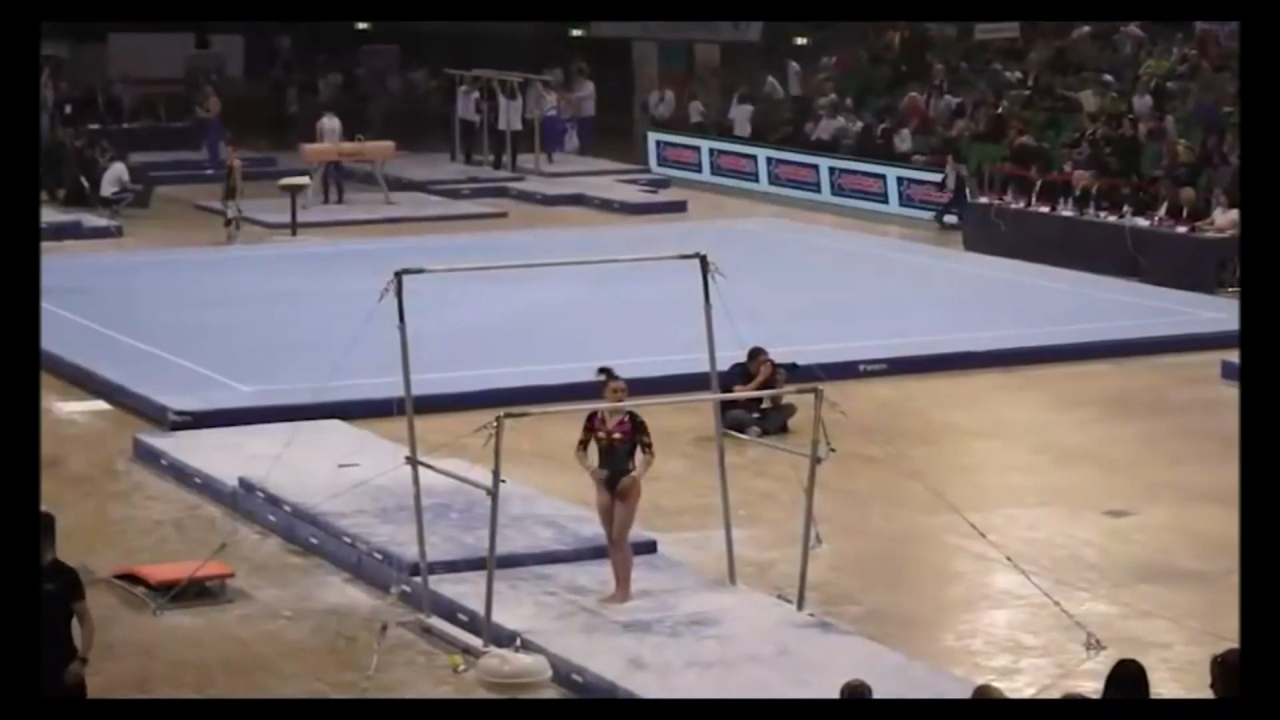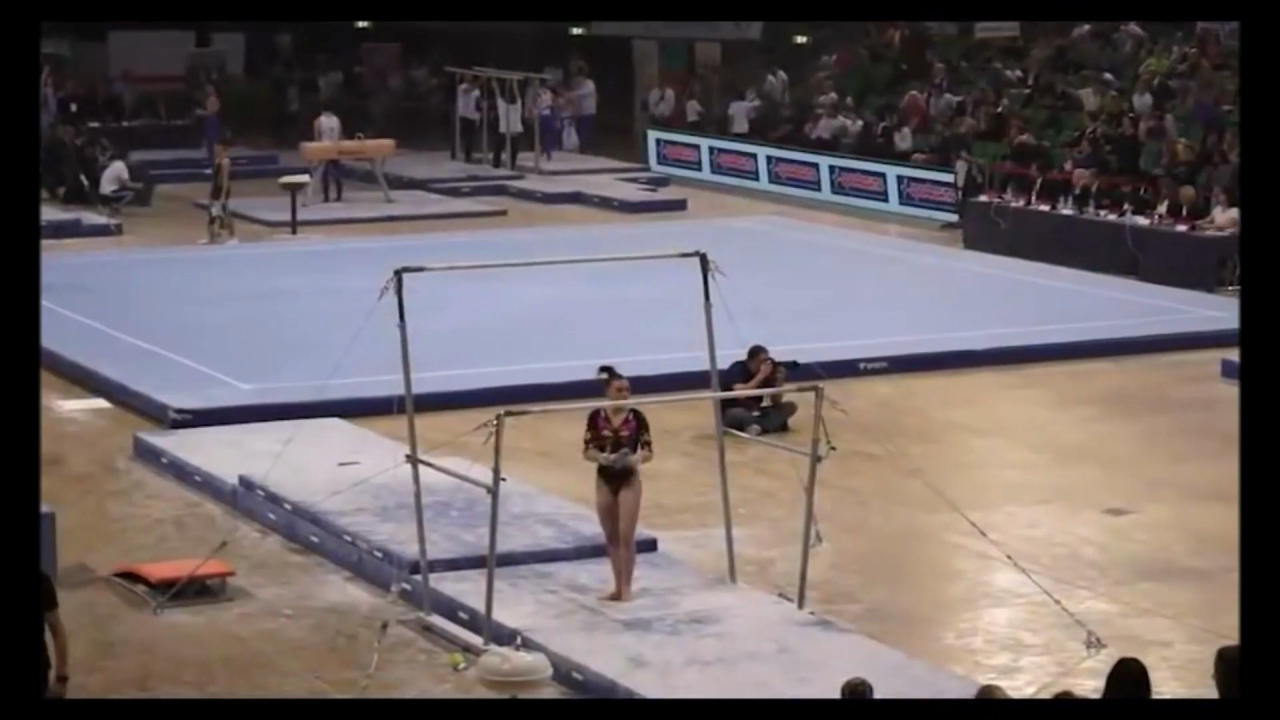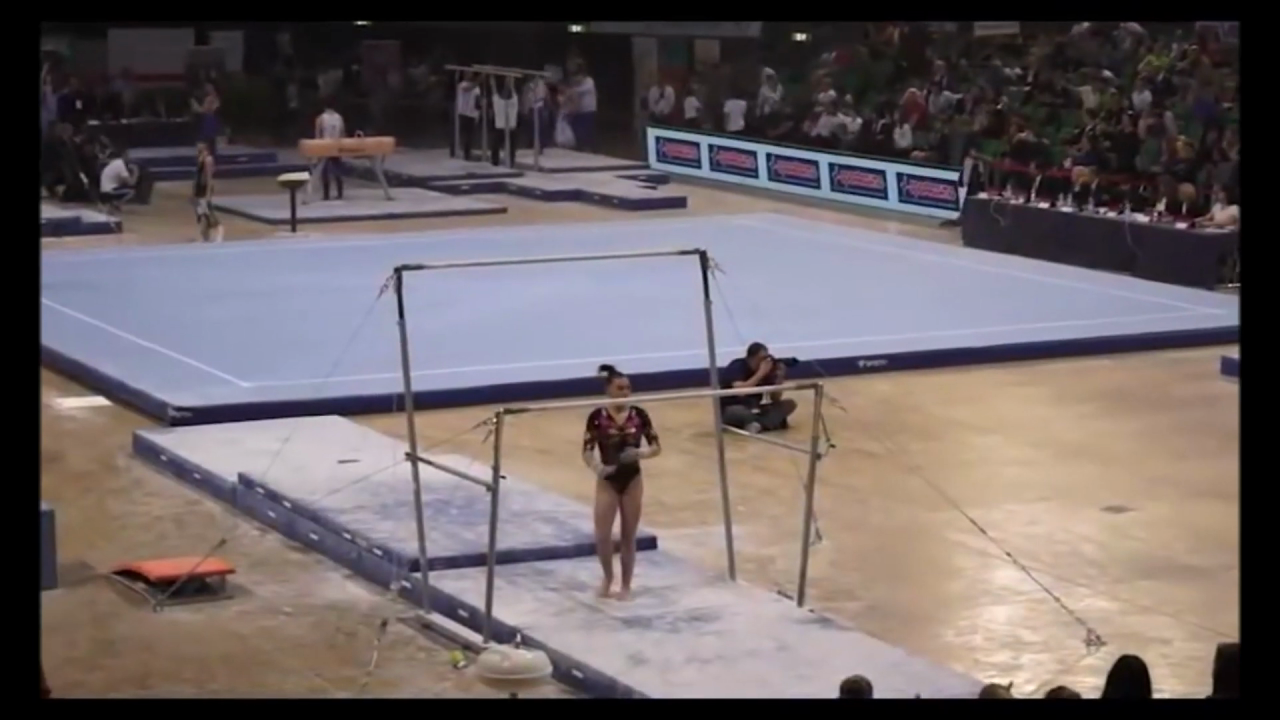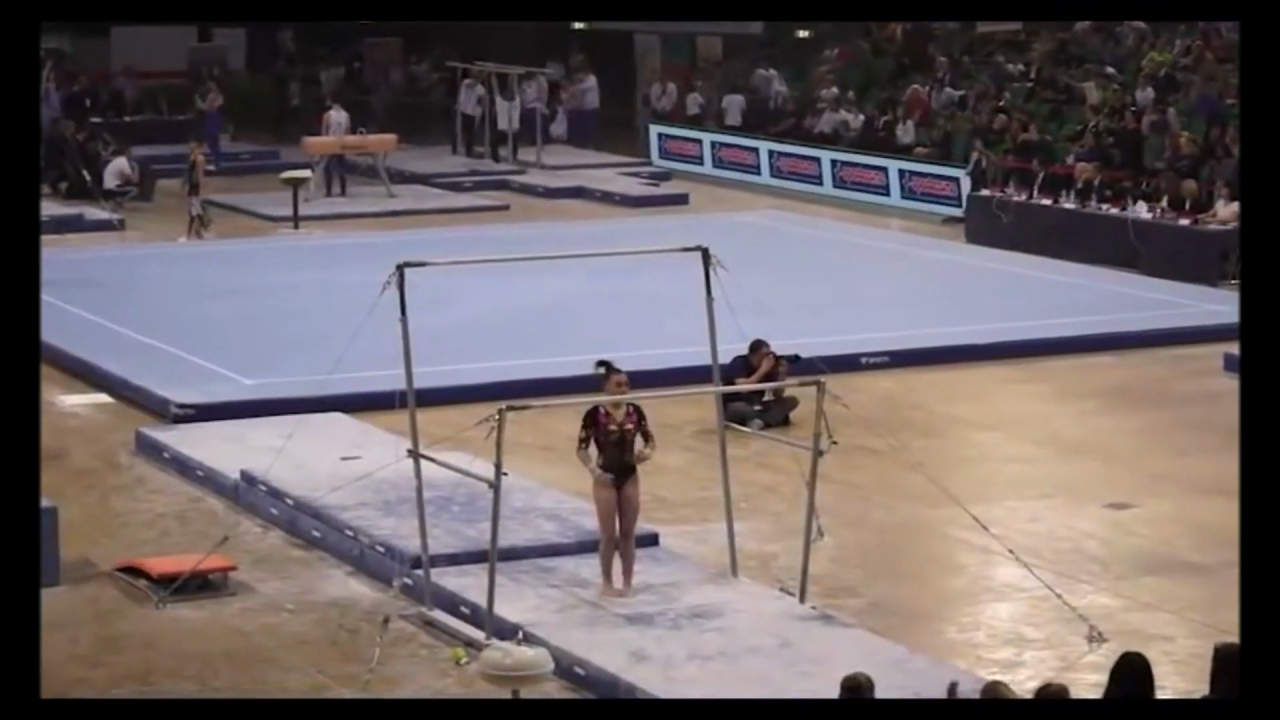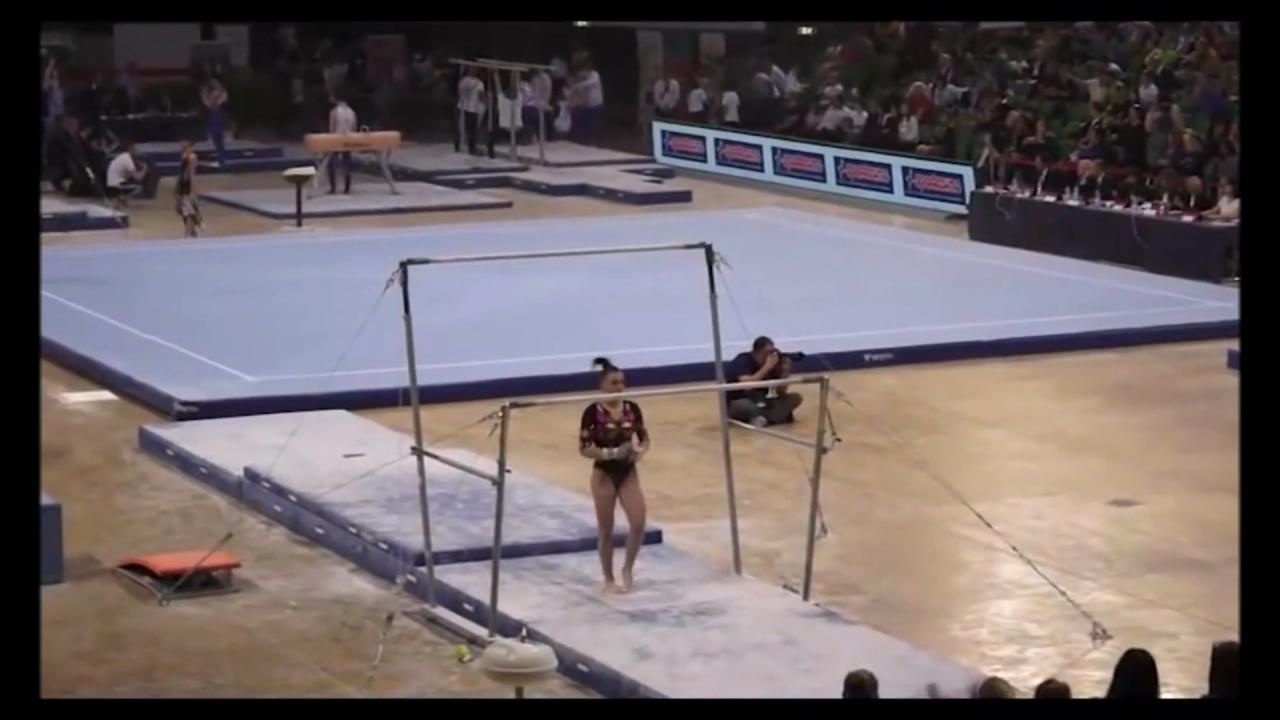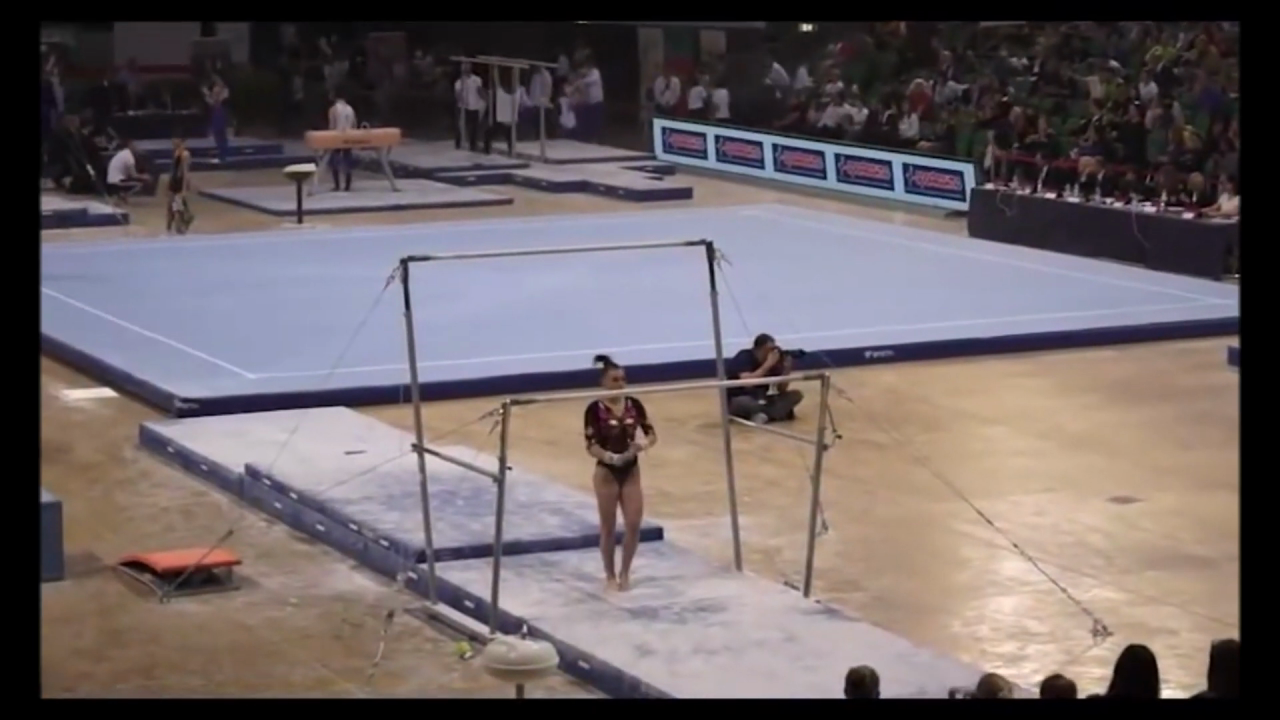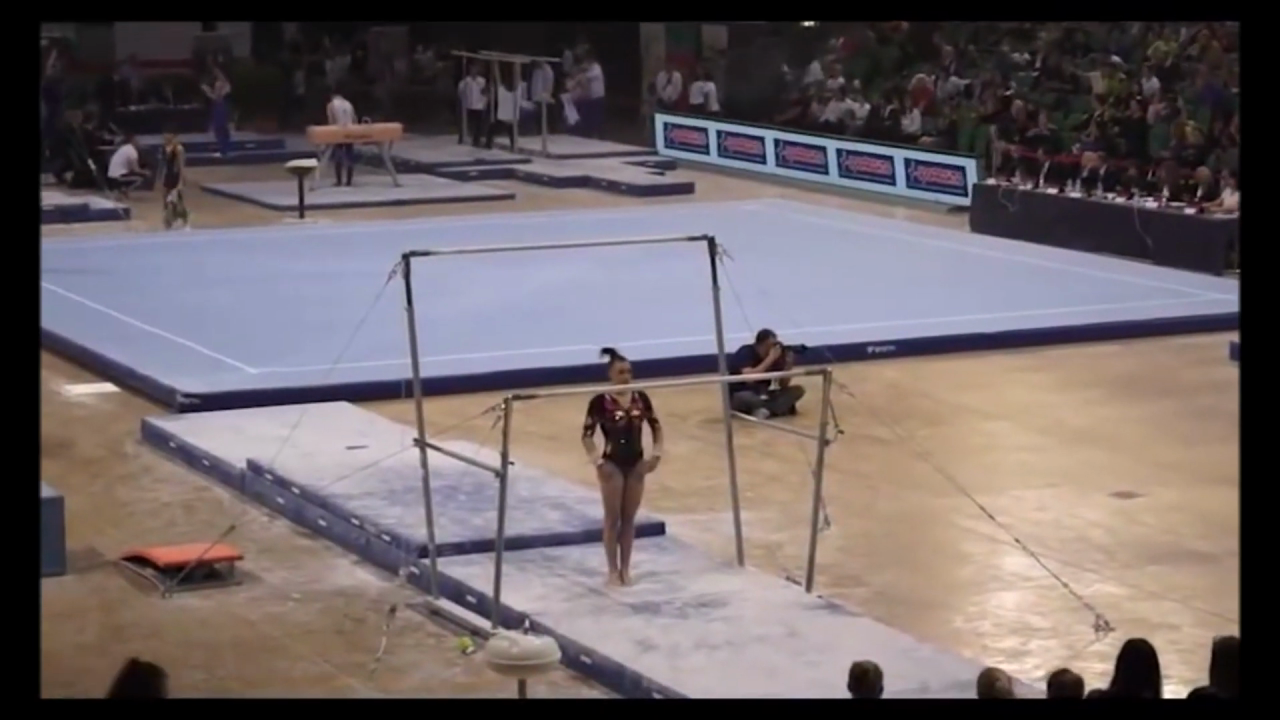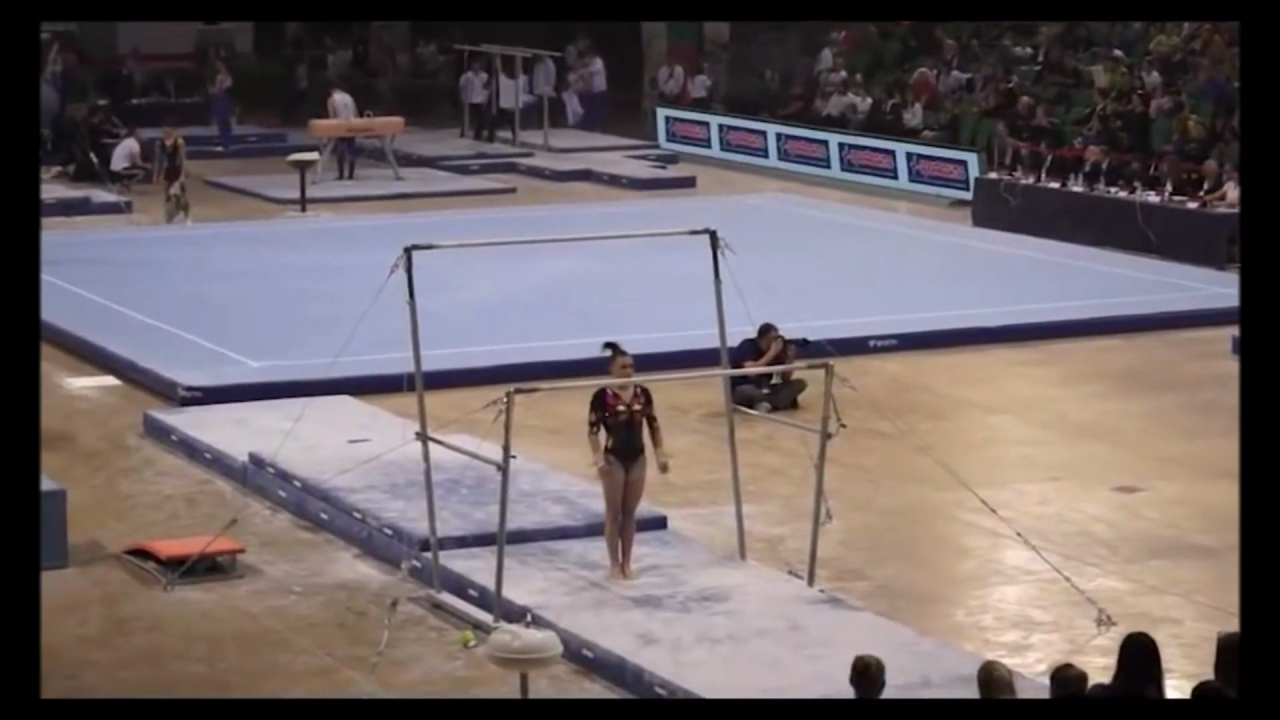
dt=0.3s
person 1, frame 1
left shoulder: (634, 420)
right shoulder: (594, 419)
left elbow: (649, 453)
right elbow: (580, 451)
left wrist: (637, 475)
right wrist: (591, 468)
left hip: (627, 483)
right hip: (604, 483)
left knee: (620, 538)
right knee: (612, 539)
left ankle: (624, 590)
right ankle: (618, 588)
person 1, frame 2
left shoulder: (637, 417)
right shoulder: (596, 417)
left elbow: (648, 452)
right elbow: (587, 451)
left wrist: (634, 459)
right wrist: (605, 458)
left hip: (629, 481)
right hip: (605, 481)
left knee: (626, 537)
right knee: (611, 539)
left ankle: (626, 587)
right ankle: (617, 587)
person 1, frame 3
left shoulder: (639, 415)
right shoulder: (597, 417)
left elbow: (656, 446)
right elbow: (587, 451)
left wrist: (641, 453)
right wrist: (596, 467)
left hip: (632, 480)
right hip: (607, 482)
left knee: (628, 537)
right knee: (602, 537)
left ankle: (626, 586)
right ankle: (607, 577)
person 1, frame 4
left shoulder: (636, 411)
right shoulder: (594, 414)
left elbow: (650, 440)
right elbow: (582, 449)
left wrist: (646, 453)
right wrist: (593, 470)
left hip: (630, 477)
right hip: (605, 479)
left knee: (627, 534)
right knee: (608, 535)
left ankle: (626, 581)
right ankle: (607, 582)
person 1, frame 5
left shoulder: (632, 409)
right shoulder: (593, 412)
left elbow: (644, 439)
right elbow: (585, 449)
left wrist: (640, 451)
right wrist: (612, 453)
left hip: (629, 473)
right hip: (604, 475)
left knee: (638, 524)
right knee: (606, 531)
left ankle: (628, 570)
right ankle: (609, 579)
person 1, frame 6
left shoulder: (635, 405)
right shoulder: (595, 410)
left elbow: (652, 434)
right elbow: (591, 446)
left wrist: (642, 444)
right wrist: (613, 457)
left hip: (631, 471)
right hip: (607, 472)
left knee: (634, 524)
right knee: (608, 527)
left ankle: (625, 573)
right ankle: (610, 576)
person 1, frame 7
left shoulder: (641, 398)
right shoulder: (600, 401)
left elbow: (656, 428)
right elbow: (587, 435)
left wrist: (656, 453)
right wrist: (597, 461)
left hip: (637, 465)
right hip: (612, 465)
left knee: (628, 519)
right knee: (612, 519)
left ankle: (625, 568)
right ankle: (613, 570)
person 1, frame 8
left shoulder: (643, 393)
right shoulder: (602, 396)
left elbow: (653, 426)
right elbow: (593, 431)
left wrist: (660, 455)
right wrist: (599, 460)
left hip: (637, 458)
right hip: (614, 459)
left knee: (630, 513)
right knee: (614, 514)
left ankle: (626, 562)
right ankle: (614, 564)
